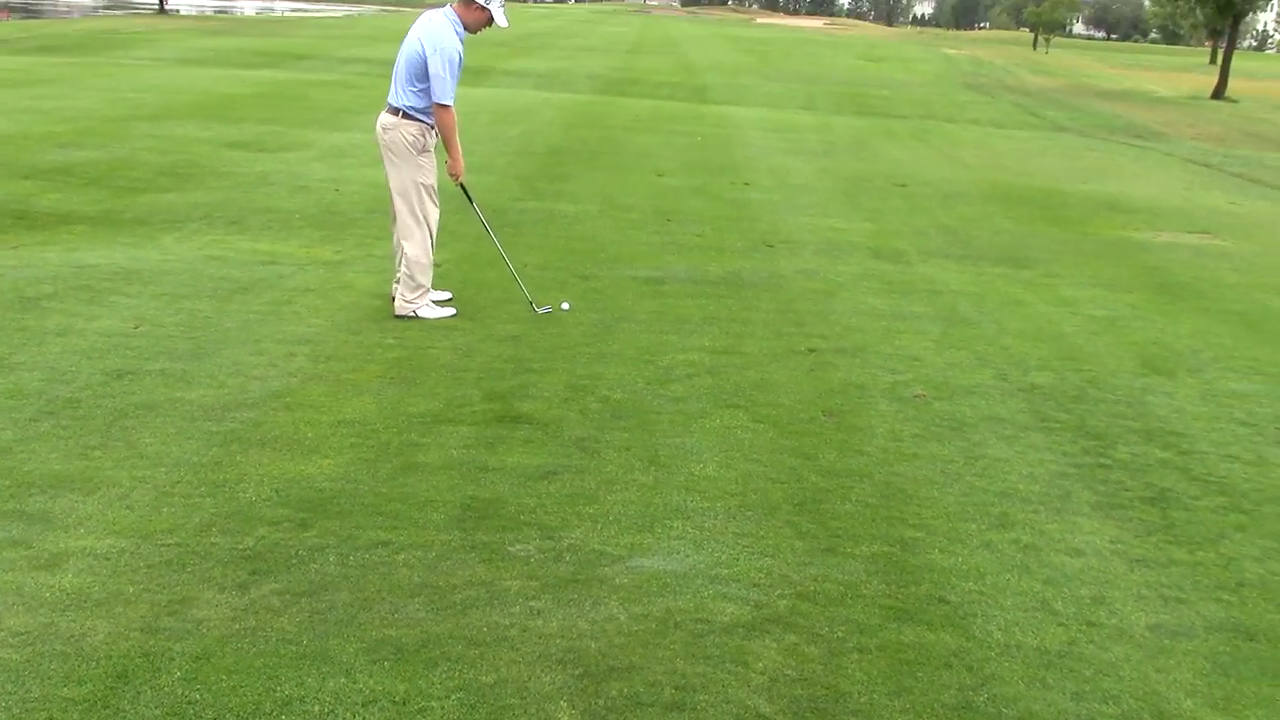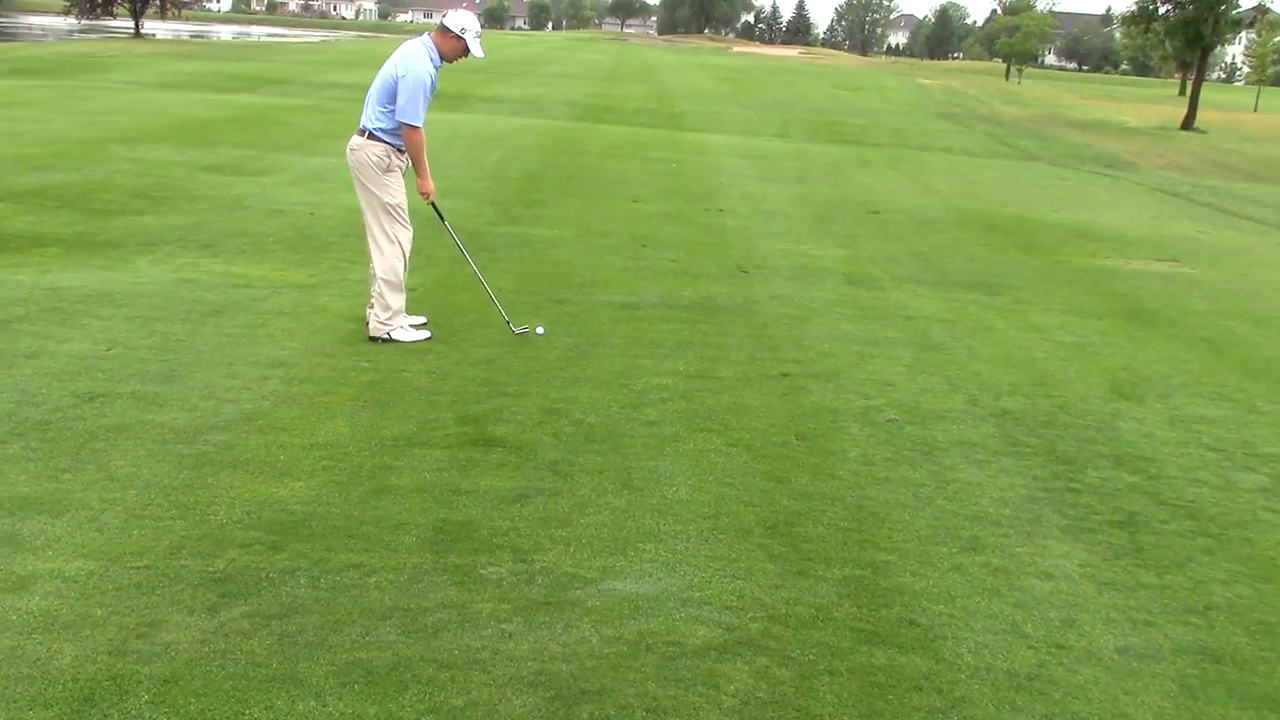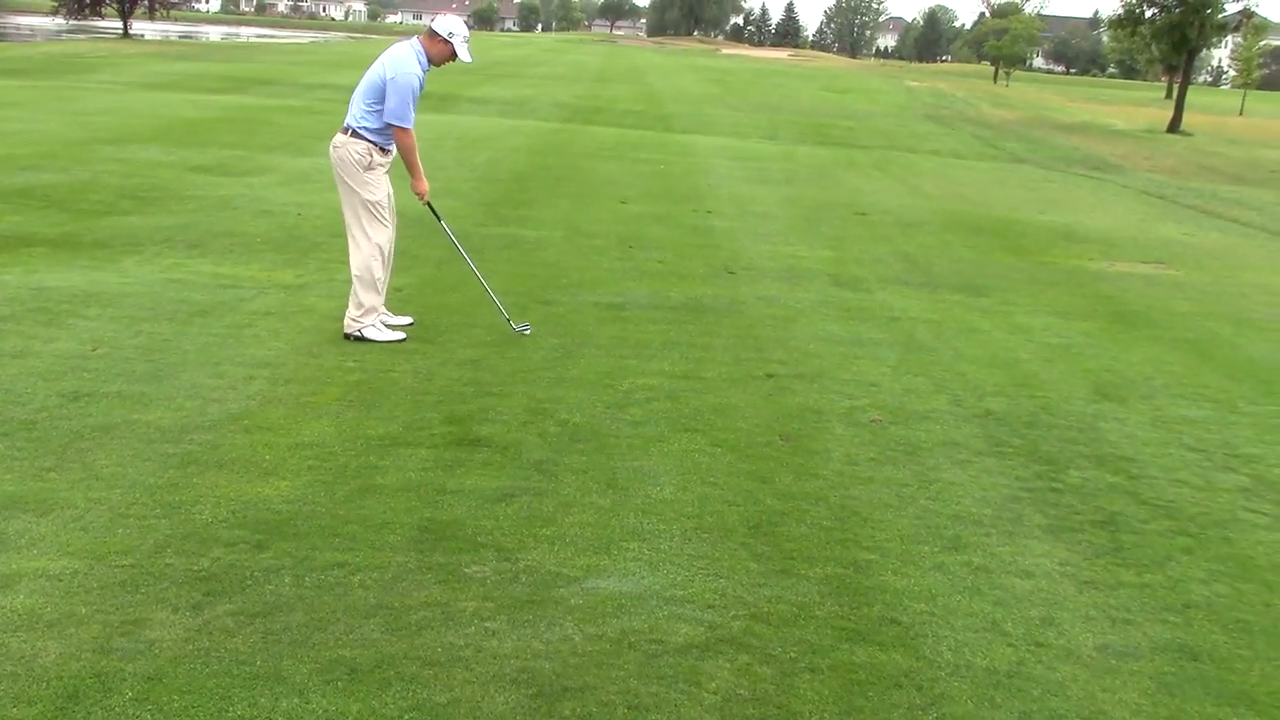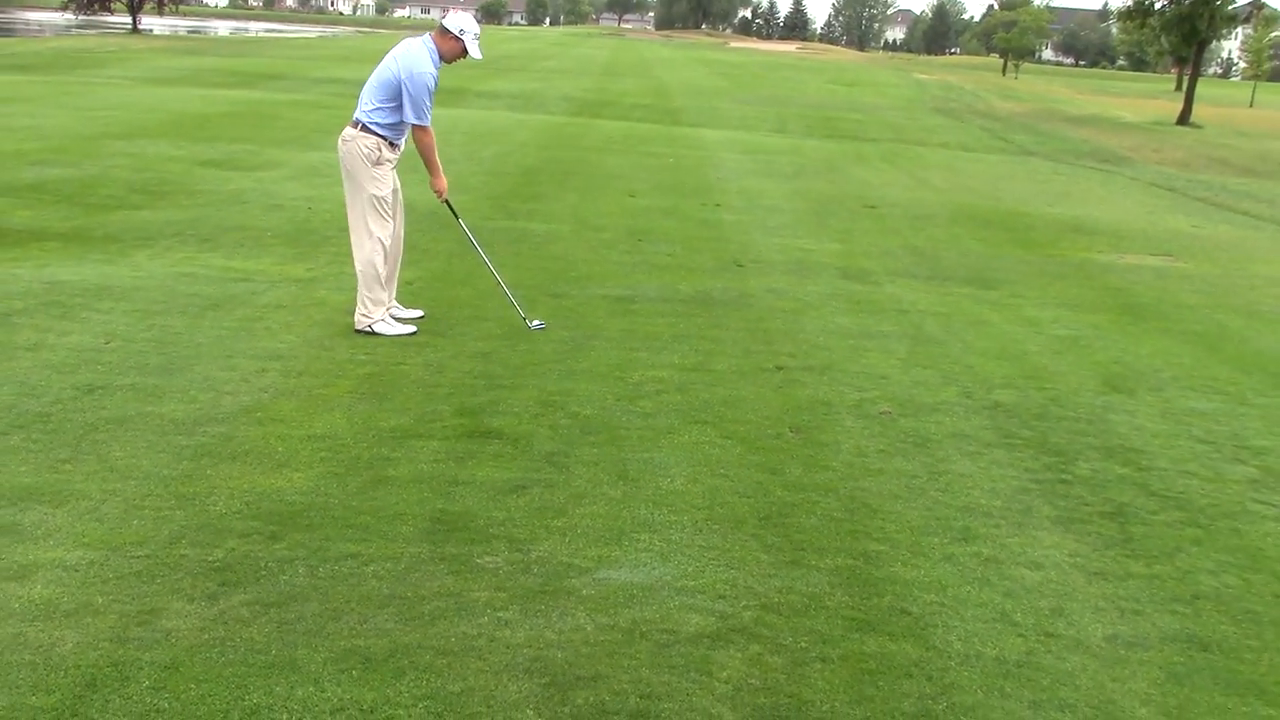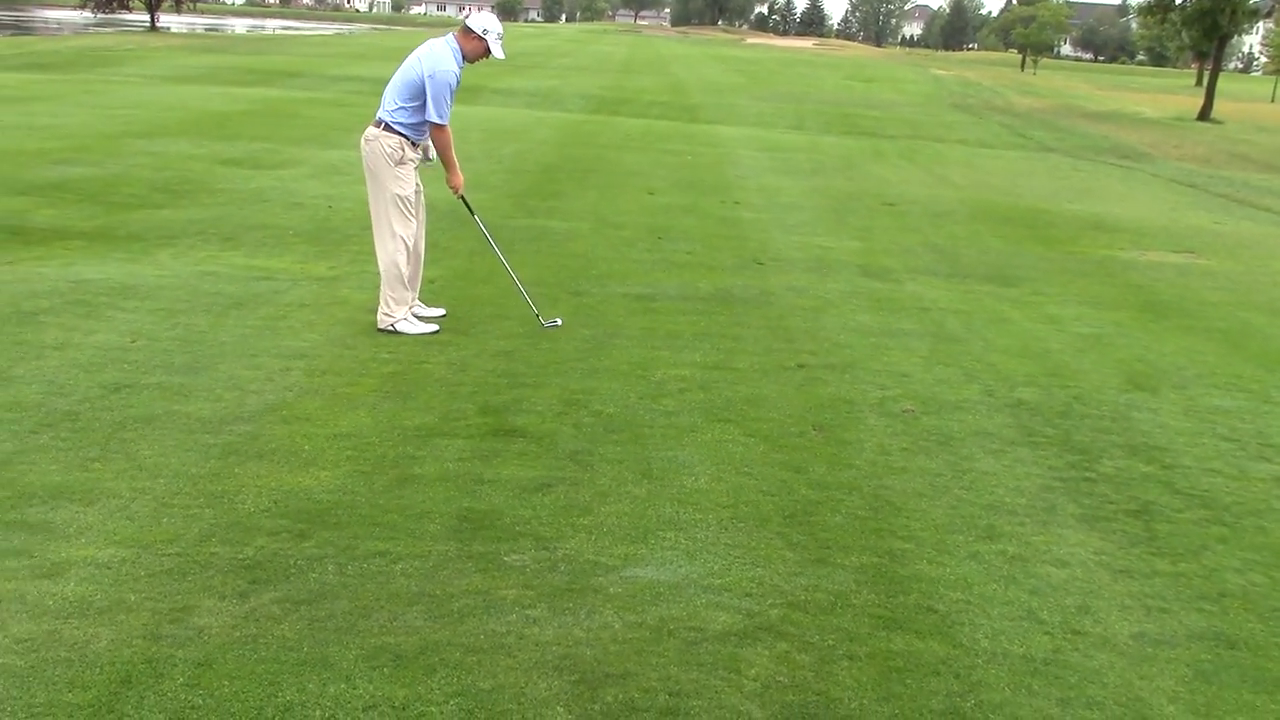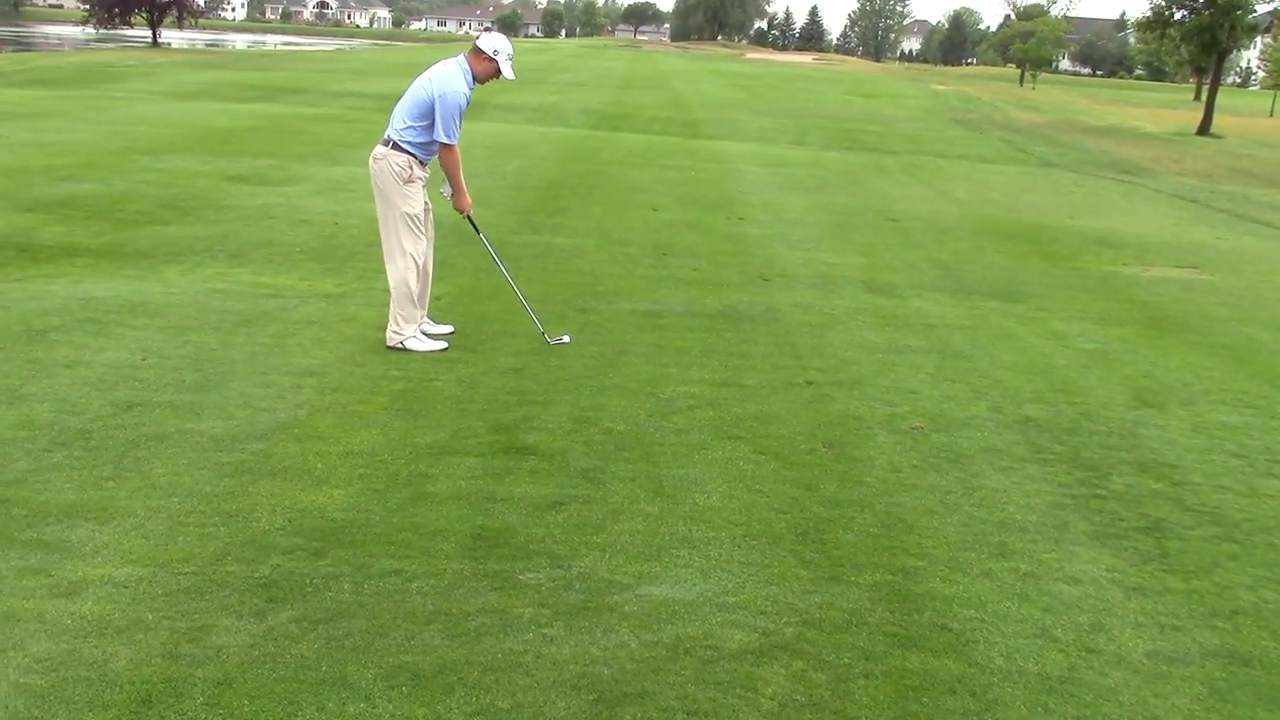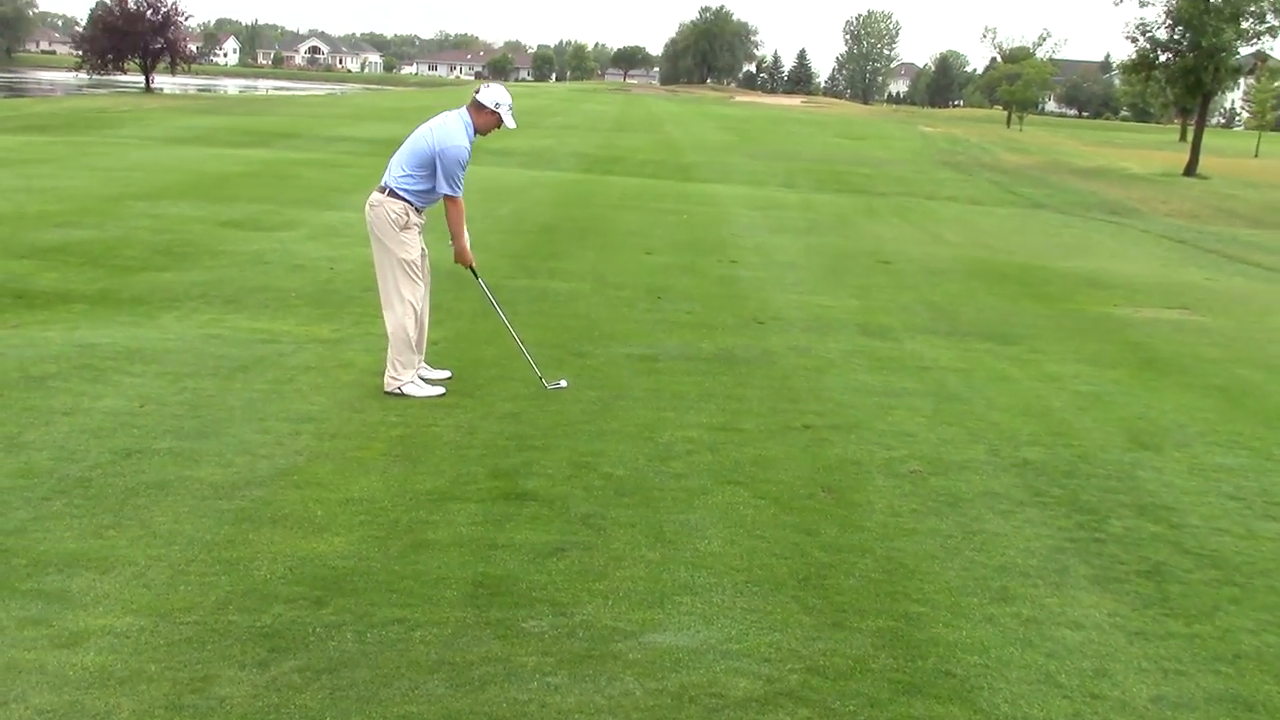
dt=0.2s
person 1, frame 1
right shoulder: (447, 43)
right elbow: (443, 108)
right wrist: (454, 156)
left hip: (397, 120)
right hip: (409, 130)
left knee: (409, 214)
right knee: (418, 218)
left ankle: (408, 285)
right ankle: (412, 300)
person 1, frame 2
left shoulder: (416, 48)
right shoulder: (420, 68)
right elbow: (411, 129)
right wrist: (424, 176)
left hip: (378, 148)
right hip: (377, 153)
left knee: (385, 235)
right knee: (392, 237)
left ankle: (383, 309)
right ankle: (386, 322)
person 1, frame 3
left shoulder: (405, 51)
right shoulder: (408, 71)
right elbow: (401, 131)
right wrist: (417, 177)
left hip: (367, 150)
right hip: (359, 153)
left knee: (379, 233)
right knee: (373, 236)
left ankle: (371, 309)
right ankle: (361, 320)
person 1, frame 4
left shoulder: (414, 46)
right shoulder: (421, 69)
right elbow: (421, 130)
right wrist: (437, 175)
left hip: (376, 145)
right hip: (368, 148)
left knee: (391, 229)
right knee: (375, 231)
left ankle: (383, 302)
right ankle: (371, 315)
person 1, frame 5
left shoulder: (438, 46)
right shoulder: (445, 68)
right elbow: (439, 128)
left wrist: (424, 143)
right wrist: (453, 172)
left hip: (398, 144)
right hip: (390, 147)
left knee: (412, 228)
right knee: (398, 231)
left ankle: (406, 301)
right ankle: (393, 315)
person 1, frame 6
left shoulder: (451, 68)
right shoulder: (455, 89)
right elbow: (447, 148)
left wrist: (452, 180)
right wrist: (460, 193)
left hip: (406, 162)
right hip: (398, 165)
left knee: (420, 245)
right knee: (408, 249)
left ankle: (415, 319)
right ankle: (402, 332)
person 1, frame 7
left shoulder: (453, 121)
right shoulder: (456, 142)
left elbow: (451, 194)
right elbow: (452, 200)
left wrist: (462, 231)
right wrist: (461, 247)
left hip: (402, 209)
right hip: (393, 211)
left knee: (417, 290)
right knee: (405, 295)
left ankle: (412, 364)
right ankle: (400, 377)
